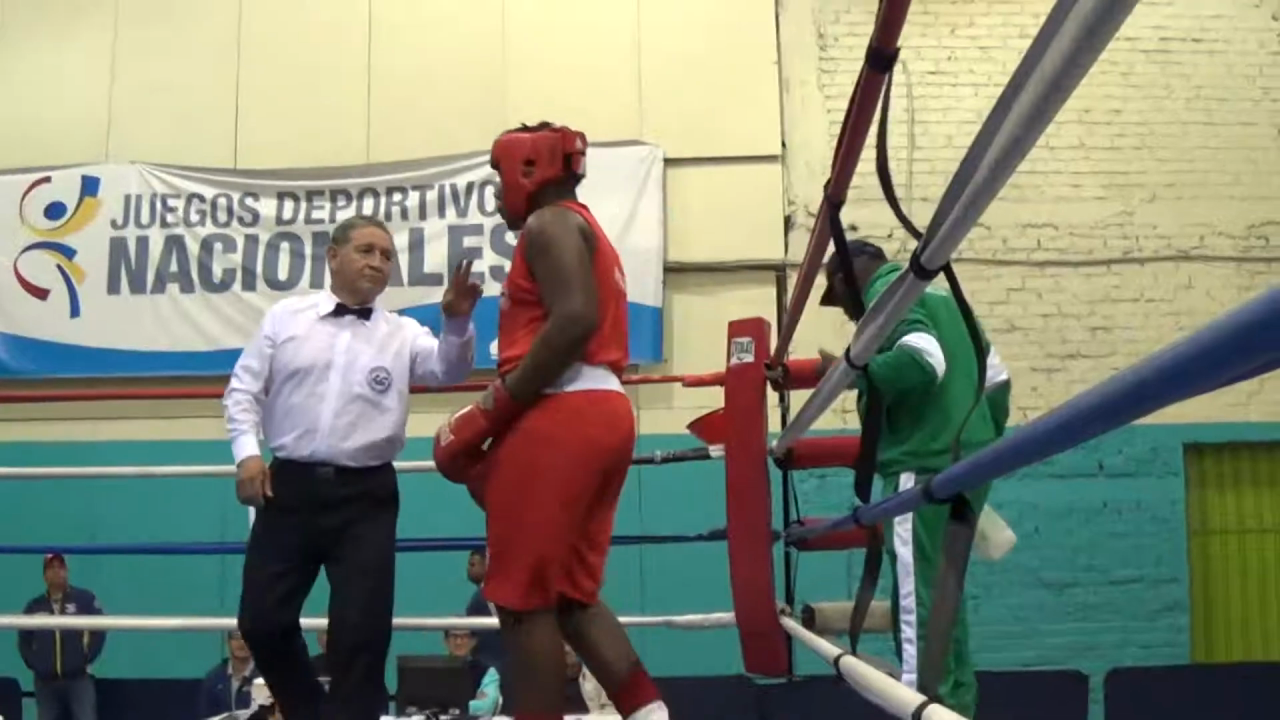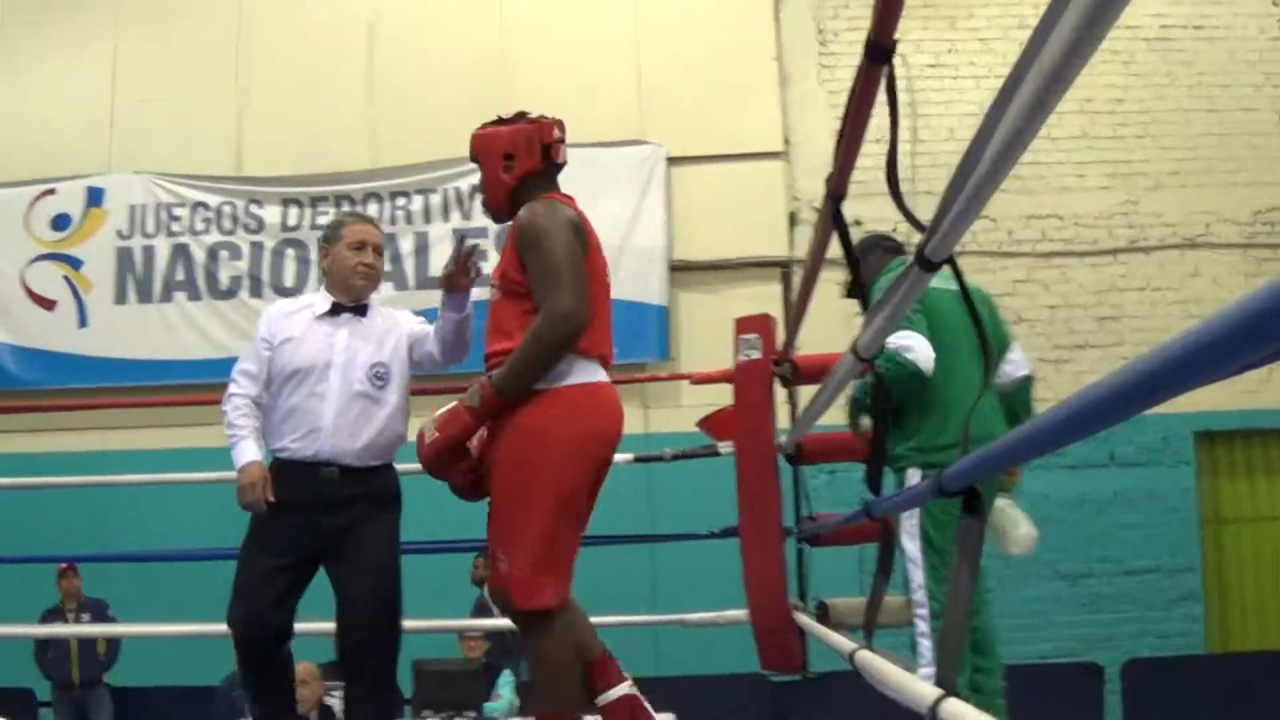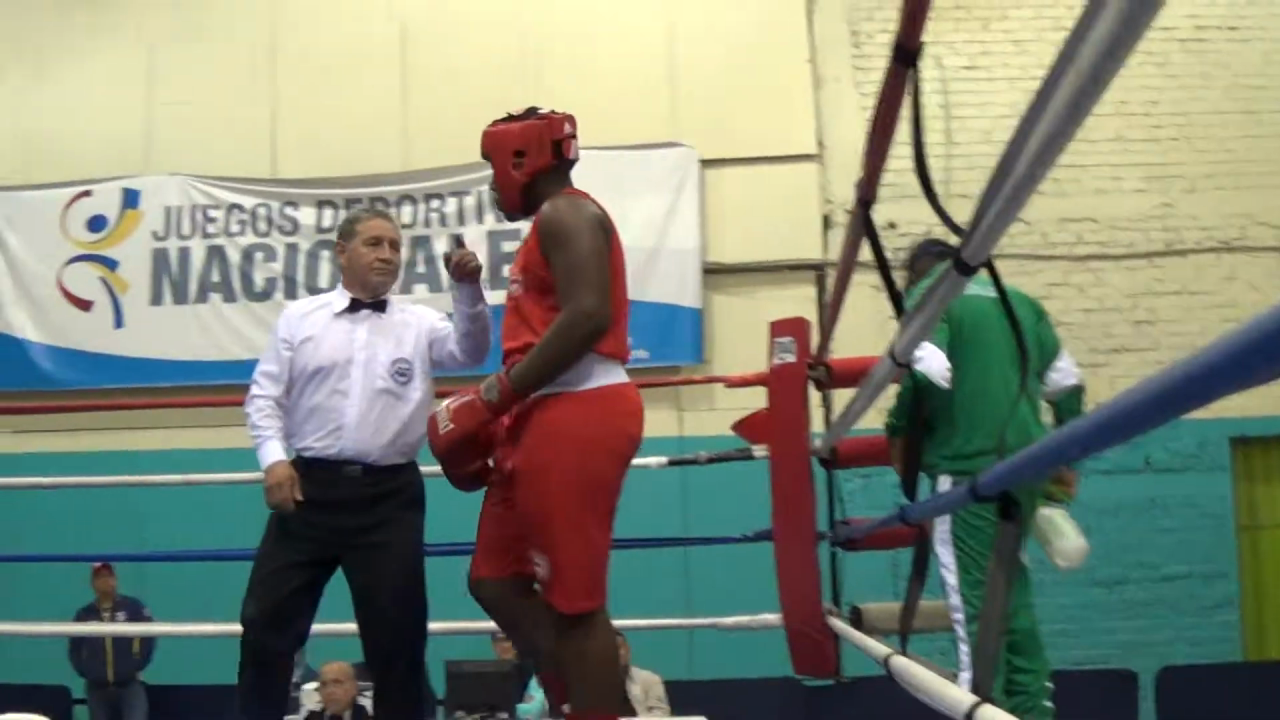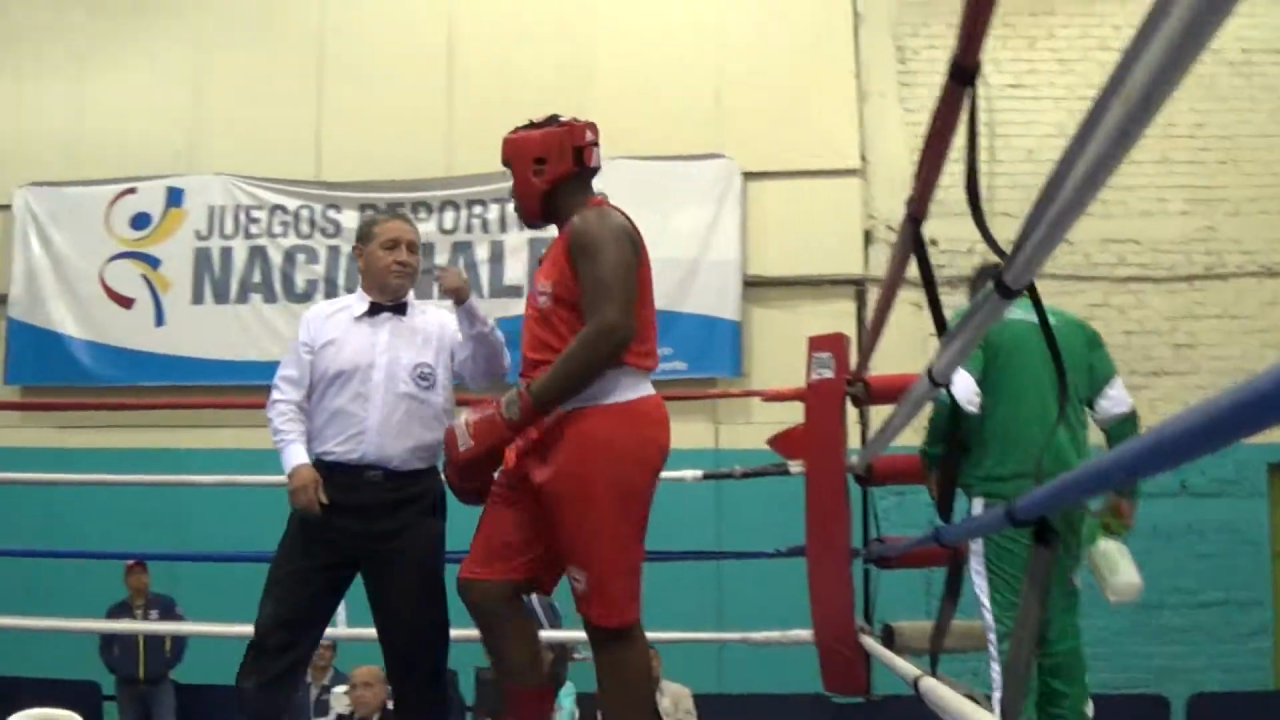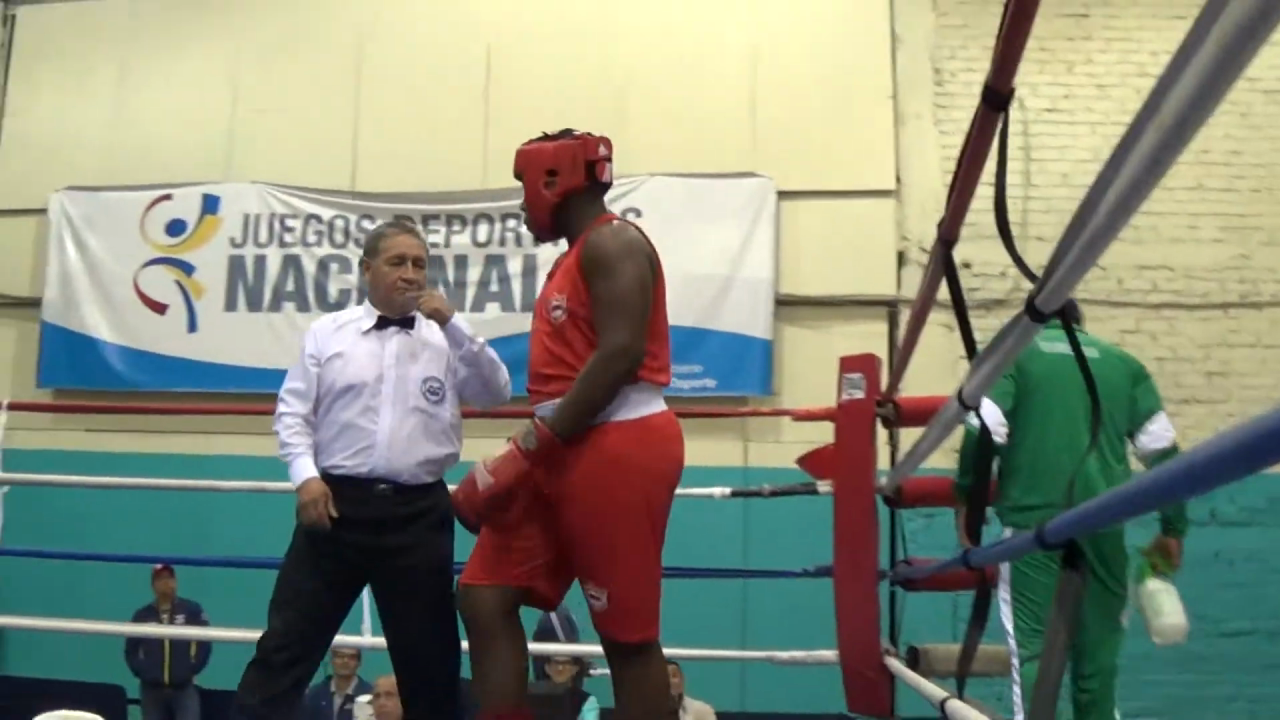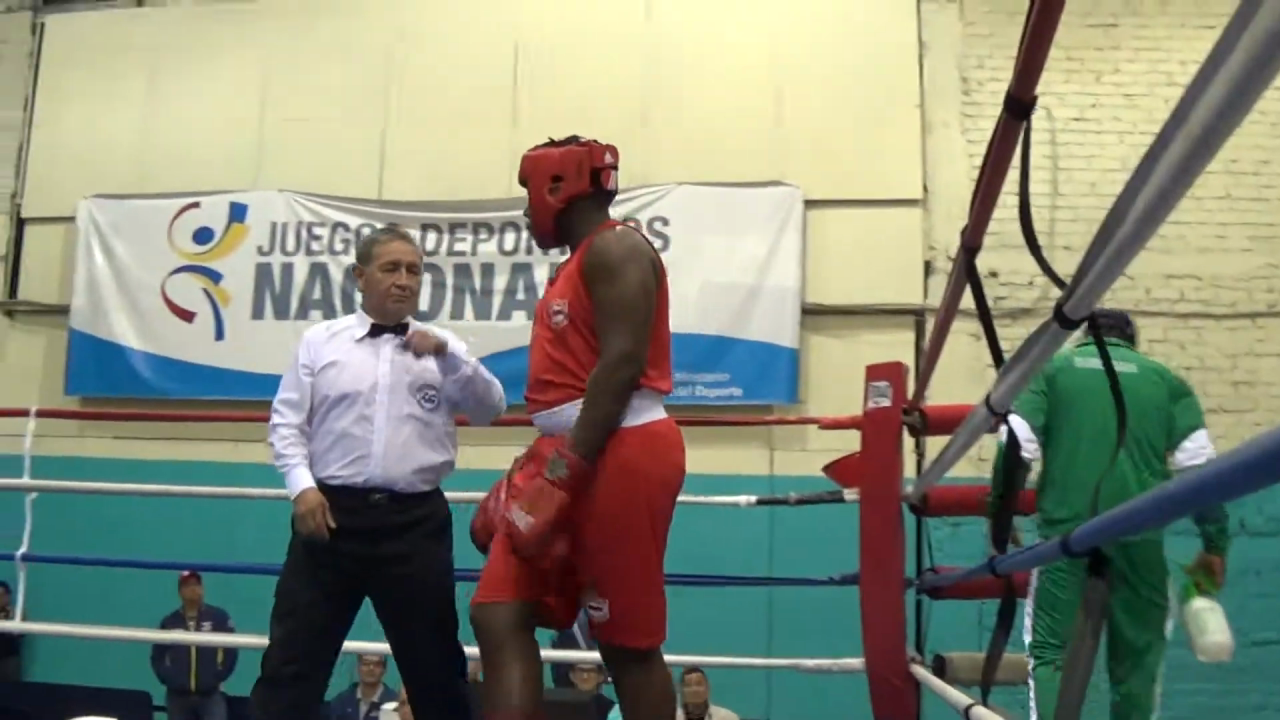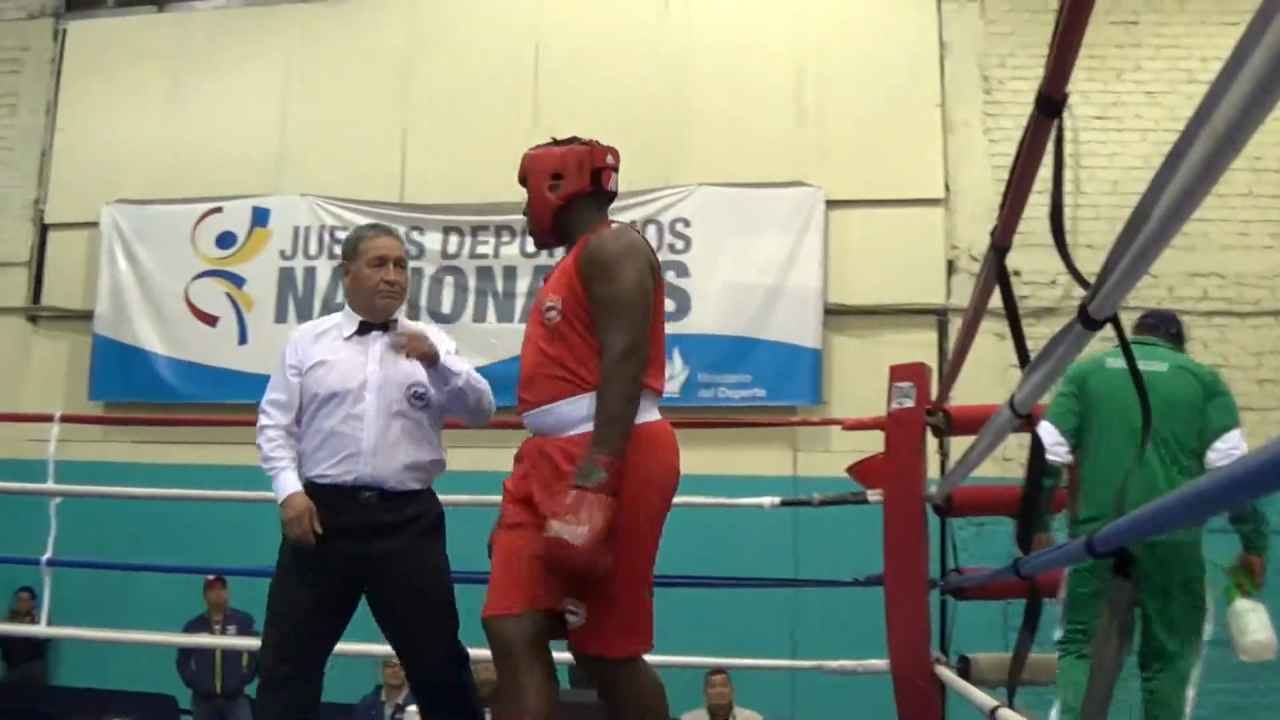
dt=0.1s
person 1, frame 1
left shoulder: (550, 225)
right shoulder: (580, 232)
left elbow: (574, 322)
left wrist: (492, 405)
right wrist: (509, 421)
left hip: (557, 418)
right hip: (594, 415)
left knee: (520, 600)
right knee: (571, 598)
person 1, frame 2
left shoulder: (541, 217)
right shoulder: (562, 223)
left elbow: (564, 317)
left wrist: (479, 401)
right wrist: (497, 433)
left hip: (551, 412)
right hip: (578, 408)
left knee: (531, 598)
right knee: (535, 591)
person 1, frame 3
left shoulder: (567, 214)
right shoulder: (555, 225)
left elbow: (586, 317)
left wrist: (493, 396)
right wrist: (504, 406)
left hip: (576, 417)
right hip: (544, 420)
left knee: (571, 598)
right knee: (494, 580)
person 1, frame 4
left shoulder: (595, 227)
right shoulder: (572, 239)
left elbow: (608, 332)
left wrist: (512, 411)
right wrist: (527, 424)
left hip: (605, 430)
right hip: (567, 432)
left knee: (608, 613)
right knee: (485, 583)
person 1, frame 5
left shoulder: (612, 244)
right shoulder: (578, 257)
left elbow: (619, 355)
left wrist: (527, 449)
right wrist: (527, 452)
left hip: (617, 446)
right hip: (565, 450)
left knee: (626, 634)
right knee: (483, 599)
person 1, frame 6
left shoulder: (616, 249)
right shoulder: (578, 265)
left elbow: (621, 362)
left wrist: (559, 476)
right wrist: (541, 466)
left hip: (620, 454)
right hip: (566, 455)
left knee: (628, 640)
right knee: (499, 616)
person 1, frame 7
left shoulder: (612, 245)
right shoulder: (570, 267)
left elbow: (626, 358)
left wrist: (595, 480)
right wrist: (554, 488)
left hip: (607, 461)
right hip: (548, 460)
left knee: (607, 646)
right knee: (513, 631)
person 2, frame 1
left shoulder: (402, 334)
right shoulder: (284, 316)
left elbow: (449, 369)
right elbow: (244, 389)
left wrist: (458, 322)
right wrist: (247, 451)
left hip: (365, 495)
right hip: (289, 488)
left knee: (361, 630)
right knee: (261, 620)
person 2, frame 2
left shoulder: (398, 328)
right shoulder: (280, 318)
left elbow: (448, 350)
right elbow: (242, 394)
left wrist: (455, 300)
right wrist: (247, 456)
left hip: (367, 495)
right hip: (290, 490)
left knee: (370, 630)
right knee: (254, 620)
person 2, frame 3
left shoulder: (420, 322)
right shoulder: (299, 317)
left elbow: (472, 352)
right elbow: (265, 394)
left wrist: (468, 289)
right wrist: (273, 457)
left hip: (388, 493)
right hip: (310, 488)
left knee: (397, 634)
right knee: (267, 622)
person 2, frame 4
left shoulder: (439, 326)
right shoulder: (321, 320)
left elbow: (491, 373)
right elbow: (286, 399)
left wrist: (467, 306)
right wrist: (296, 460)
left hip: (409, 500)
right hip: (330, 492)
left knee: (417, 641)
right knee: (281, 627)
person 2, frame 5
left shoulder: (443, 339)
right shoulder: (327, 333)
left elbow: (496, 393)
right elbow: (292, 412)
left wrist: (454, 326)
right wrist: (305, 473)
left hip: (417, 512)
right hip: (336, 505)
left knee: (428, 653)
right knee: (288, 643)
person 2, frame 6
left shoulder: (441, 349)
right shoulder: (320, 341)
left elbow: (490, 407)
right elbow: (287, 423)
left wrist: (447, 354)
right wrist: (301, 486)
left hip: (415, 521)
right hip: (335, 515)
left knee: (434, 663)
right knee: (292, 656)
person 2, frame 7
left shoulder: (430, 349)
right shoulder: (307, 341)
left elbow: (480, 411)
right elbow: (275, 424)
left wrist: (435, 363)
right wrist: (289, 488)
left hip: (407, 519)
right hip: (325, 515)
left knee: (436, 655)
right knee: (289, 657)
person 3, frame 1
left shoulder: (887, 291)
right shoulder: (943, 294)
left elbow: (921, 363)
right elbow: (996, 379)
right wrist: (985, 449)
left hip: (925, 468)
right hip: (966, 463)
left knee: (920, 601)
person 3, frame 2
left shoulder: (889, 286)
right shoulder: (966, 290)
left elbow: (910, 362)
right elbow: (1016, 374)
left wrist: (862, 399)
left hip: (932, 462)
left knee: (936, 594)
person 3, frame 3
left shoulder: (926, 295)
right shoulder: (1020, 300)
left elbow: (927, 373)
right elbow: (1066, 383)
left wrist: (897, 428)
right wrist: (1066, 459)
left hip: (965, 468)
left knee: (974, 599)
right knee: (1010, 588)
person 3, frame 4
right shoulder: (1075, 327)
left elbow: (958, 398)
right elbow: (1119, 412)
left wrist: (934, 458)
right wrist: (1124, 490)
left hip: (1002, 491)
left knee: (1007, 620)
right knee: (1058, 611)
person 3, frame 5
left shoulder: (1014, 352)
right shoulder: (1122, 362)
left elbow: (984, 427)
right elbow: (1161, 448)
left wrist: (965, 496)
right wrist: (1173, 527)
left hip: (1033, 519)
left knee: (1031, 646)
right knee: (1098, 644)
person 3, frame 6
left shoulder: (1052, 369)
right shoulder: (1165, 379)
left elbow: (1016, 443)
right elbow: (1199, 465)
right wrist: (1215, 544)
left hip: (1067, 532)
right hip: (1140, 536)
left knee: (1051, 652)
right knee: (1137, 656)
person 3, frame 7
left shoulder: (1086, 370)
right shoulder: (1202, 378)
left elbow: (1048, 448)
right elbow: (1232, 464)
right wrist: (1254, 543)
left hip: (1099, 530)
right hip: (1173, 535)
left knee: (1079, 646)
right knee: (1171, 656)
